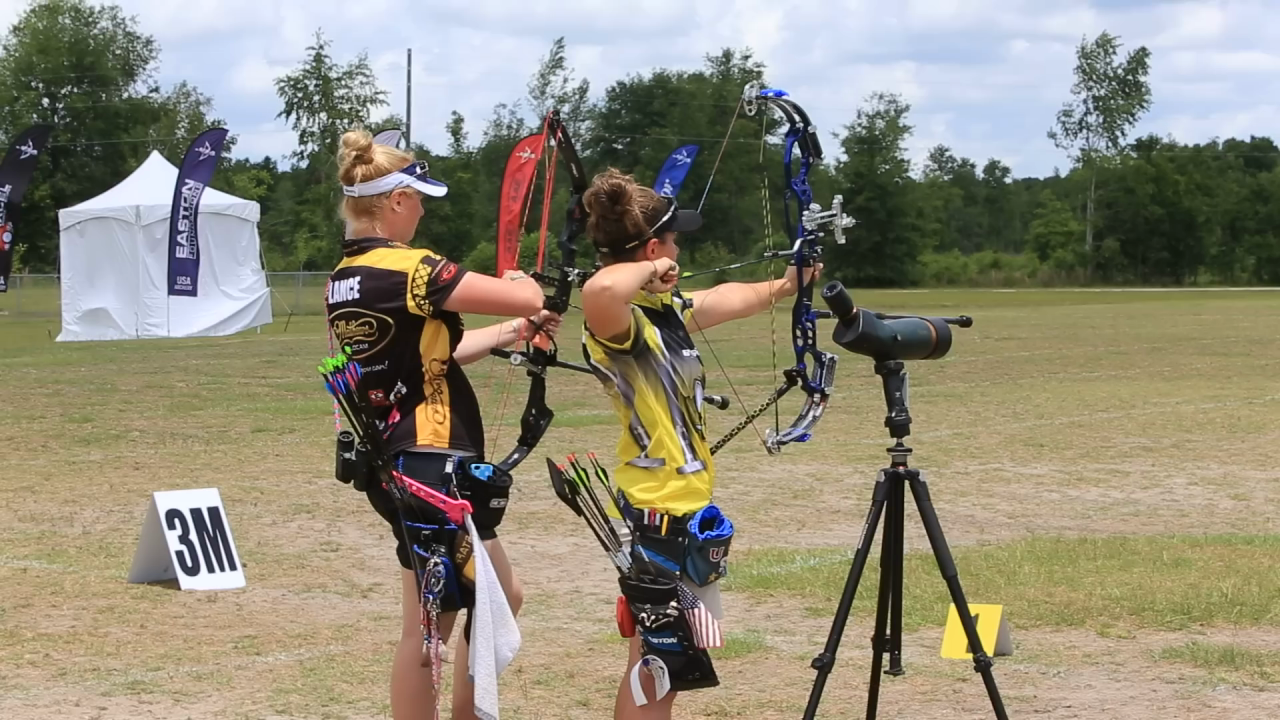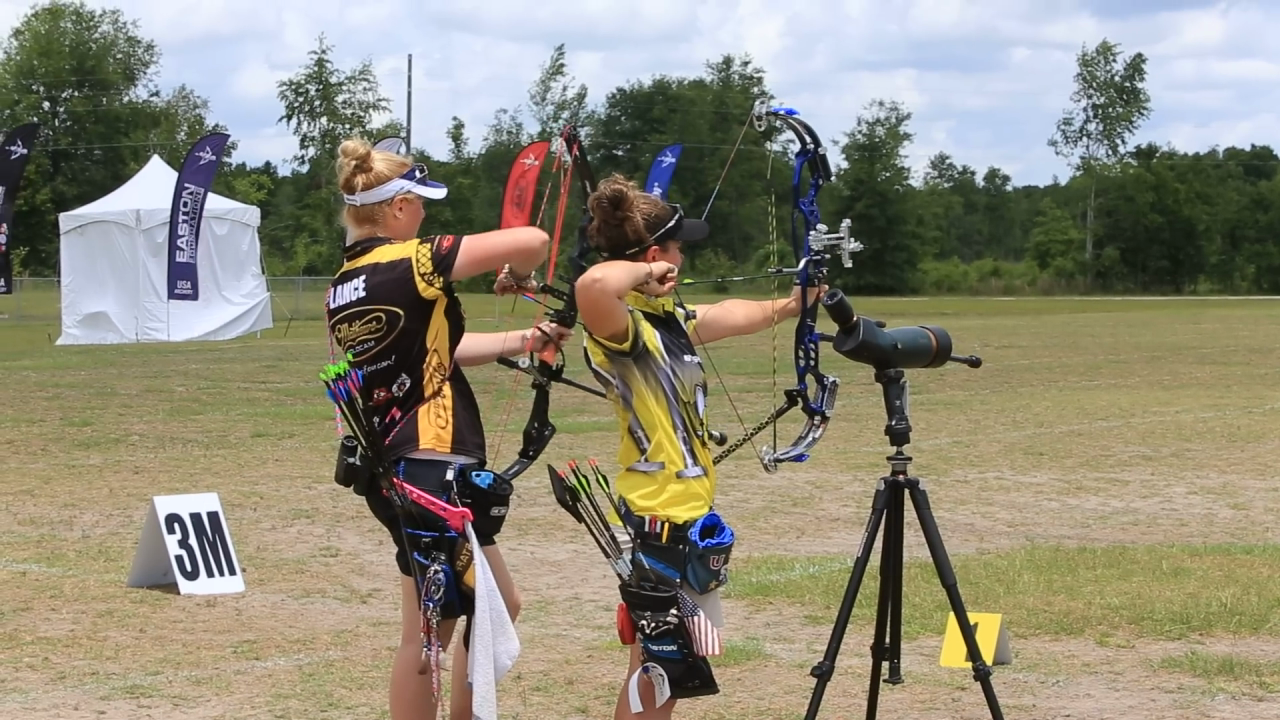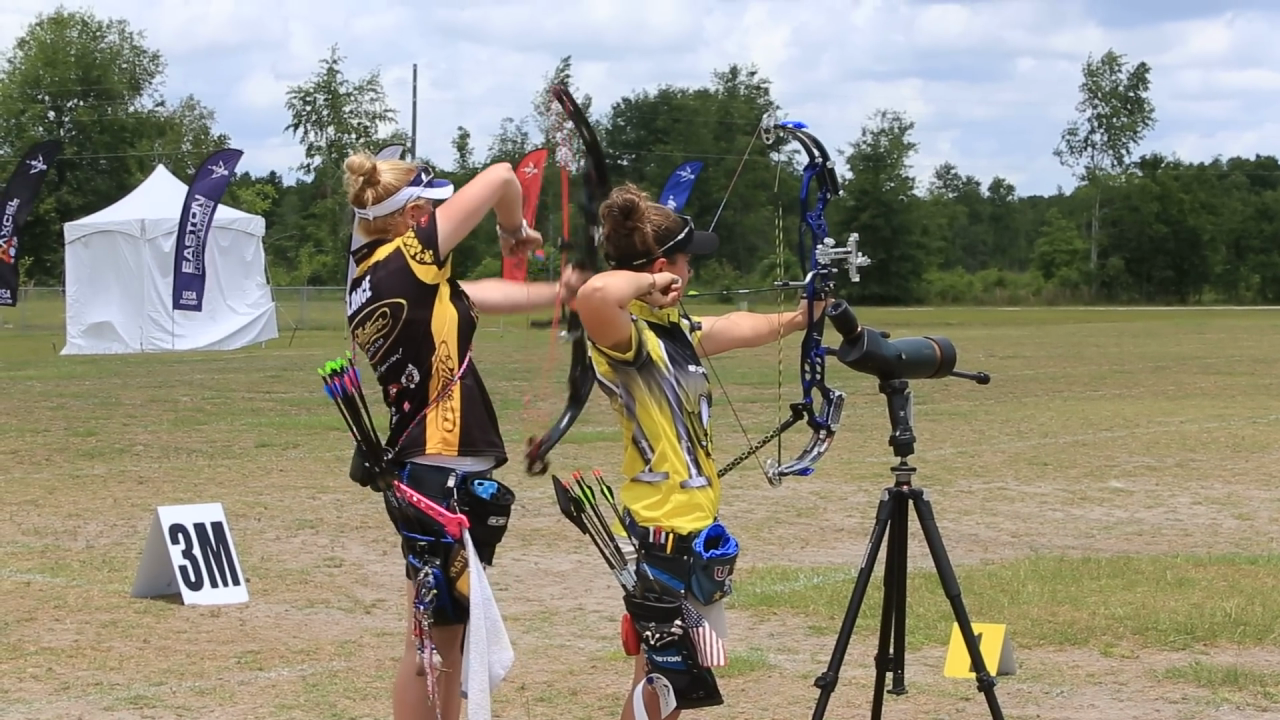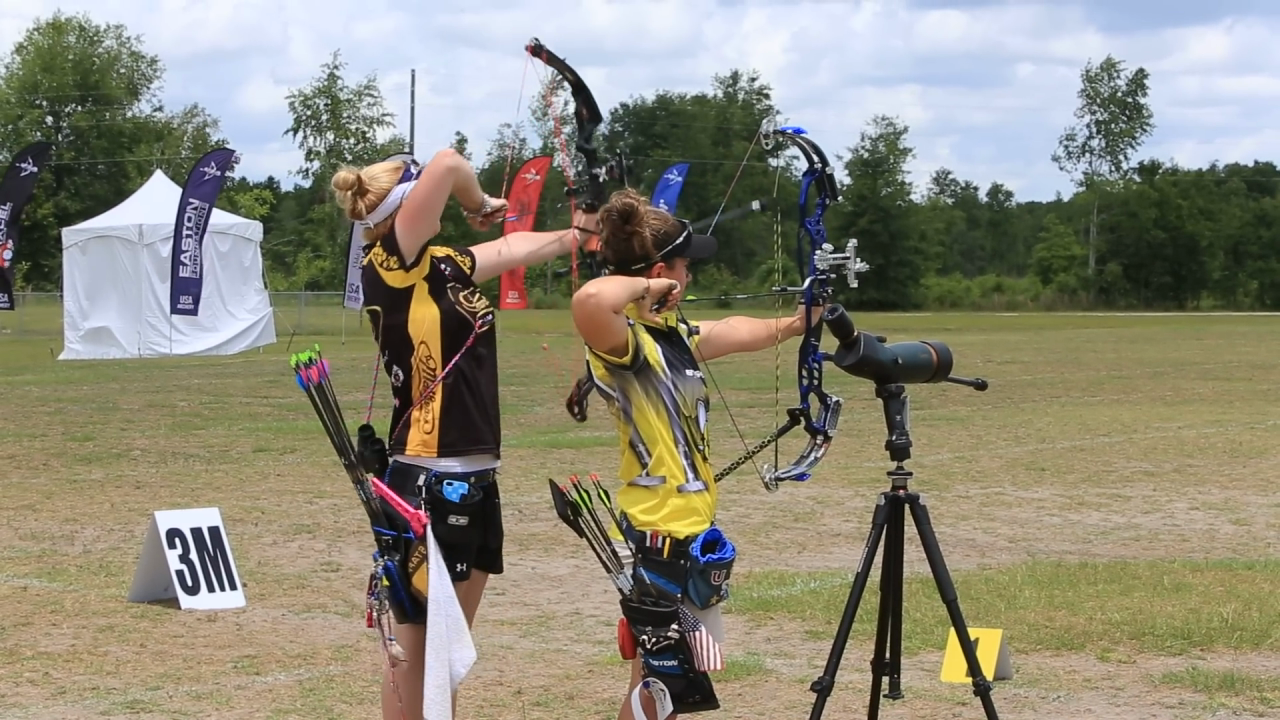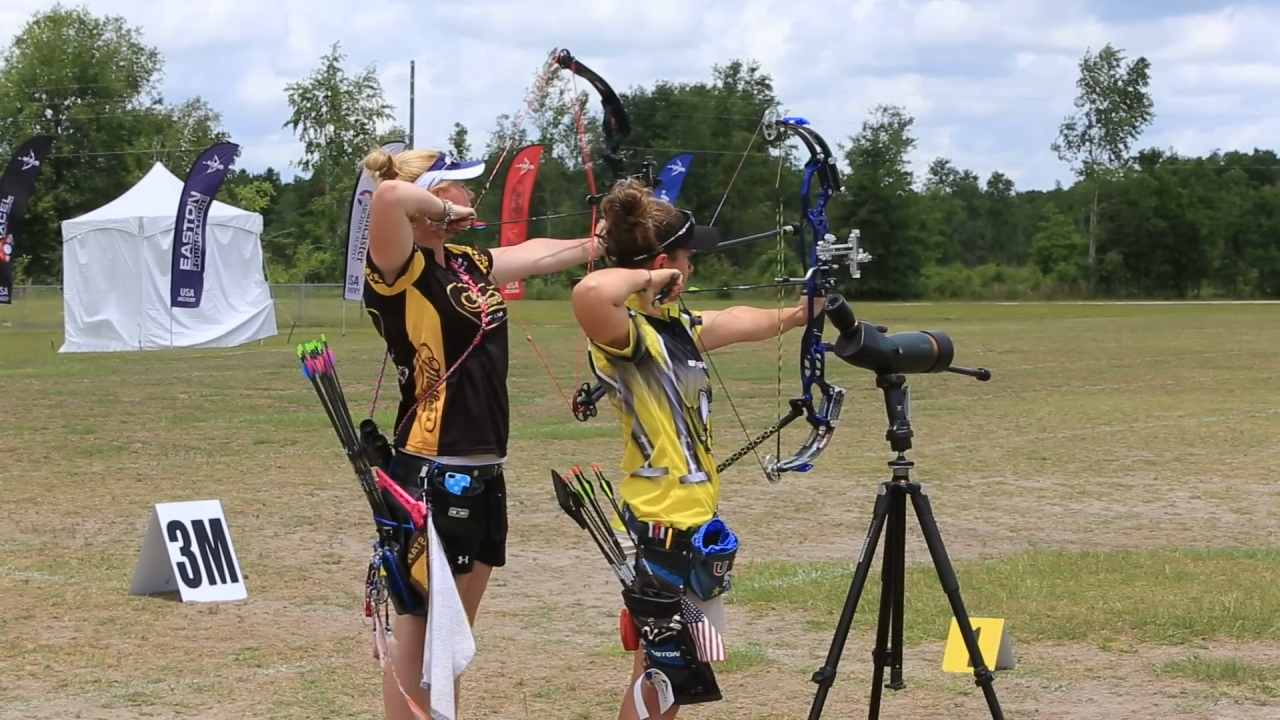
dt=1s
person 1, frame 1
left shoulder: (346, 278)
right shoulder: (406, 270)
right elbow: (529, 298)
left wrist: (512, 332)
right wrist: (517, 280)
left hip: (396, 464)
right hip: (429, 468)
left knee: (501, 596)
right knee: (426, 628)
person 1, frame 2
left shoulder: (344, 285)
right shoulder: (407, 265)
right elbow: (532, 241)
left wrist: (522, 341)
right wrist: (517, 276)
left hip: (392, 469)
right hip: (430, 472)
left knee: (499, 604)
right knee: (427, 633)
person 1, frame 3
left shoulder: (375, 280)
right shoulder: (403, 262)
left elbow: (477, 293)
right elbow: (499, 177)
left wrist: (554, 292)
right wrist: (516, 232)
left hip: (431, 473)
right hip: (440, 478)
left knee: (450, 635)
right knee: (430, 641)
person 1, frame 4
left shoulder: (442, 264)
right shoulder: (390, 265)
left elbow: (512, 249)
right elbow: (445, 164)
left wrist: (573, 235)
right wrist: (479, 203)
left hip: (474, 478)
right hip: (430, 482)
right knee: (416, 645)
person 1, frame 5
left shoulder: (465, 263)
right shoulder: (399, 271)
left elbow: (531, 253)
right elbow: (389, 195)
left wrist: (599, 244)
right wrist: (444, 212)
left hip: (481, 474)
right hip: (432, 478)
right knee: (418, 635)
person 2, frame 1
left shoulder: (665, 308)
right shoulder: (619, 319)
left elbow: (724, 299)
right elbow: (599, 289)
left wrist: (782, 287)
right wrist: (649, 272)
left hip: (681, 512)
right hip: (658, 518)
left knee: (664, 663)
right knee: (653, 670)
person 2, frame 2
left shoulder: (667, 316)
right shoulder: (620, 324)
left elbow: (727, 314)
right elbow: (593, 285)
left wrist: (787, 306)
right wrist: (644, 273)
left hip: (684, 519)
right hip: (659, 526)
left knee: (666, 670)
right knee: (655, 675)
person 2, frame 3
left shoulder: (673, 328)
right shoulder: (625, 335)
left elbow: (734, 327)
right elbow: (593, 294)
left wrist: (793, 319)
right wrist: (647, 283)
left hip: (691, 530)
right hip: (662, 536)
person 2, frame 4
left shoulder: (672, 332)
right shoulder: (624, 340)
left elbow: (733, 332)
right elbow: (588, 299)
left wrist: (790, 326)
right wrist: (642, 287)
left hip: (688, 534)
right hip: (658, 540)
person 2, frame 5
left shoulder: (674, 323)
right shoulder: (626, 332)
left elbow: (735, 320)
right elbow: (589, 292)
left wrist: (793, 314)
right wrist: (645, 279)
left hip: (690, 524)
right hip: (660, 529)
left knee: (675, 674)
